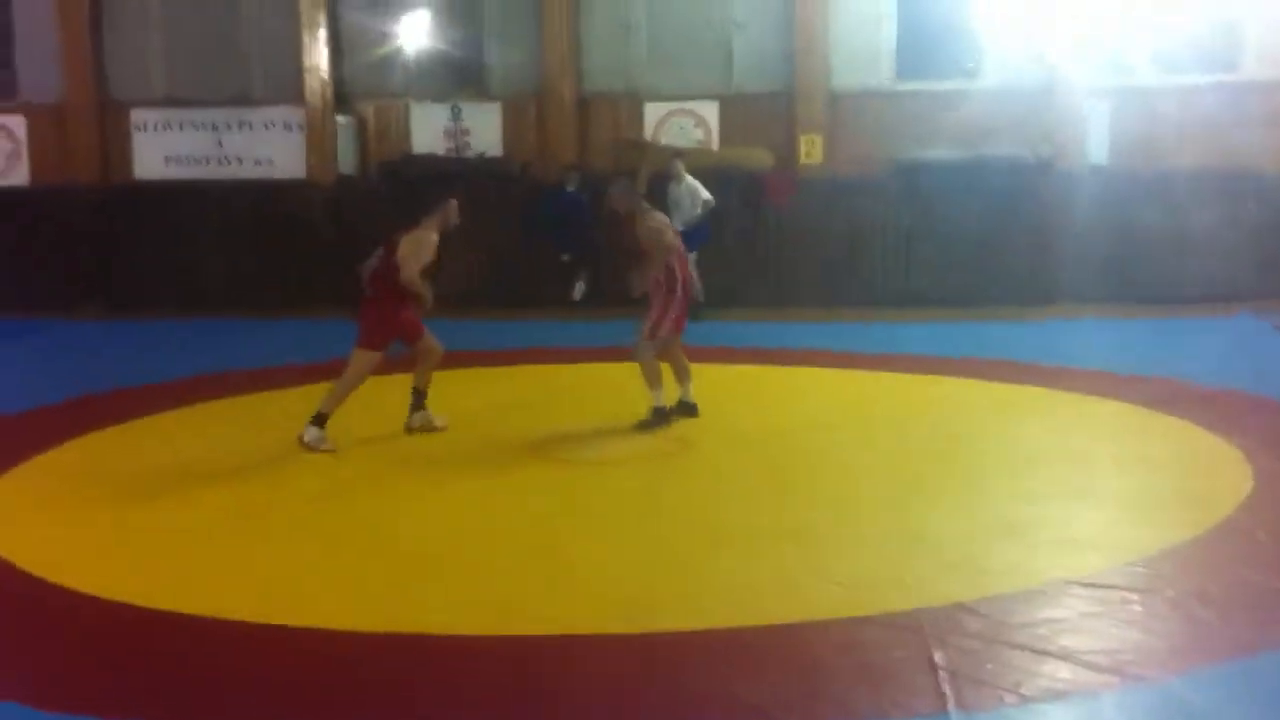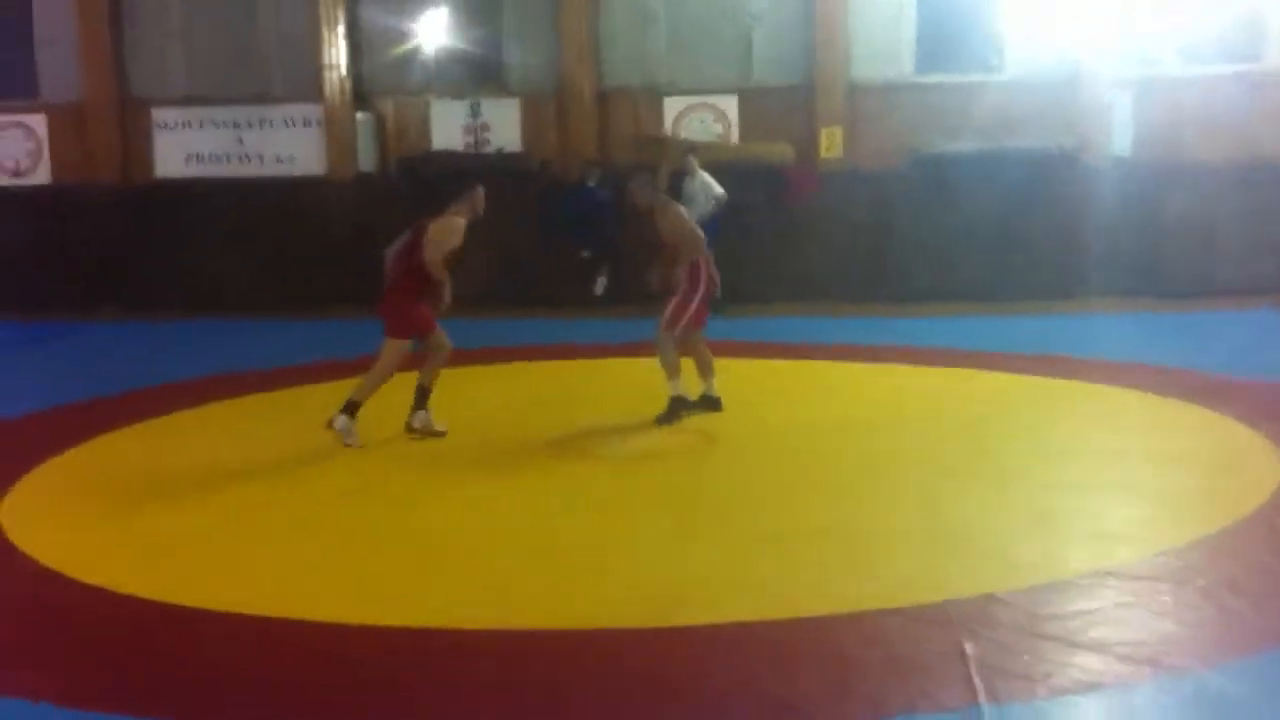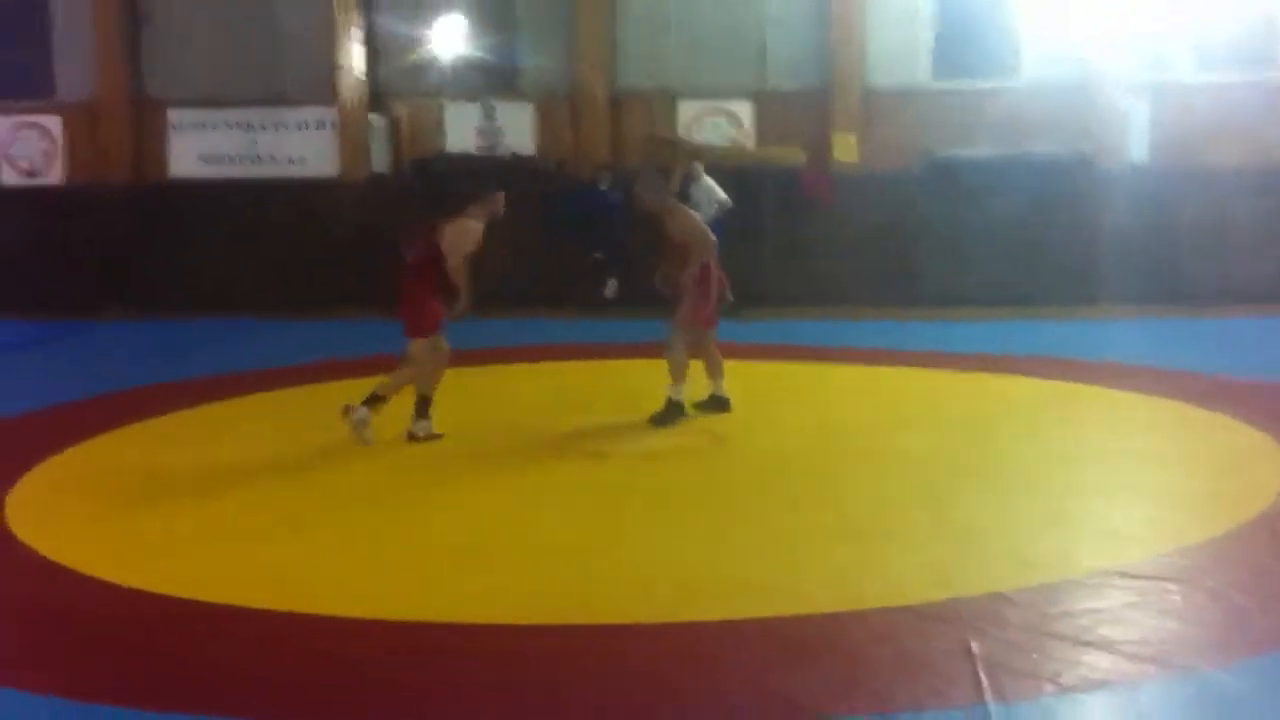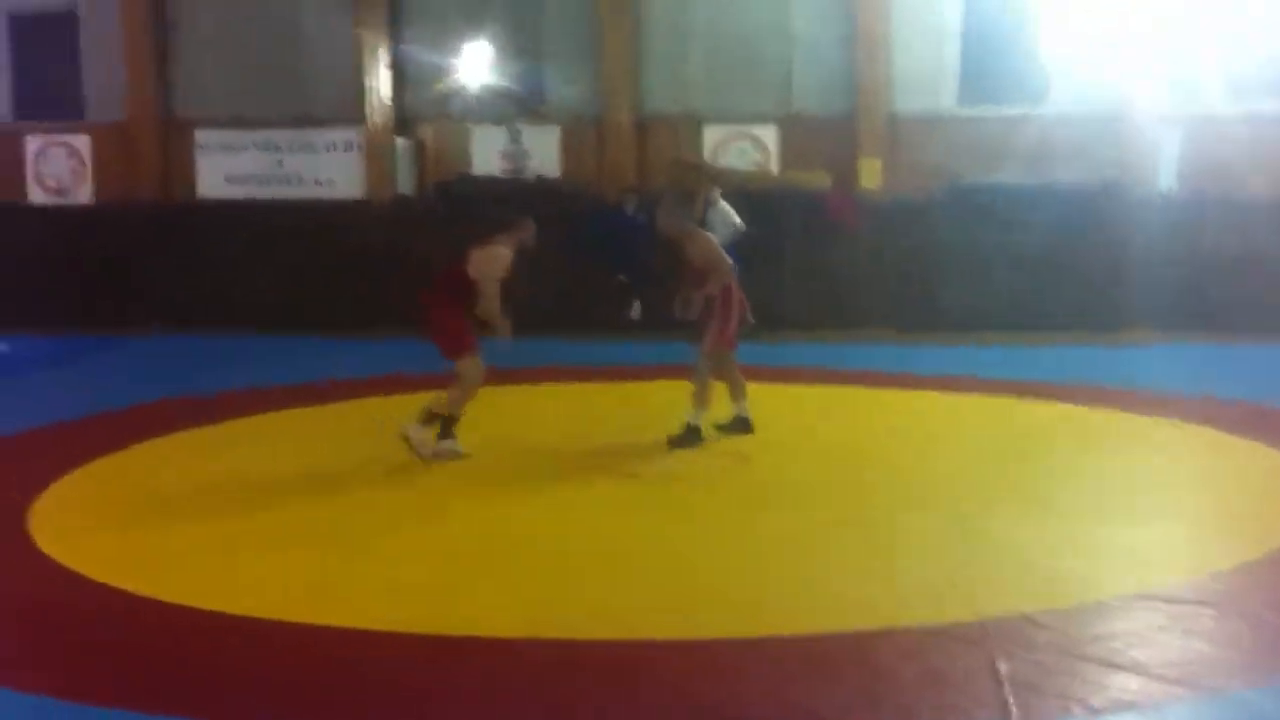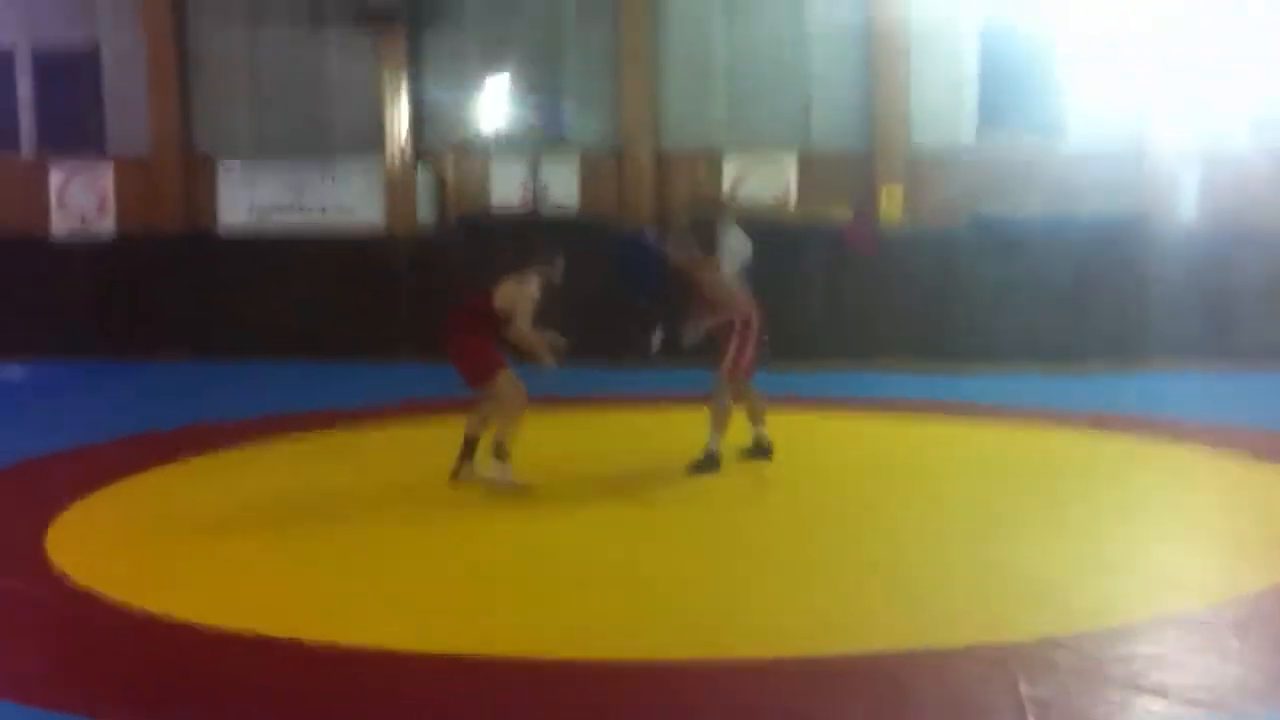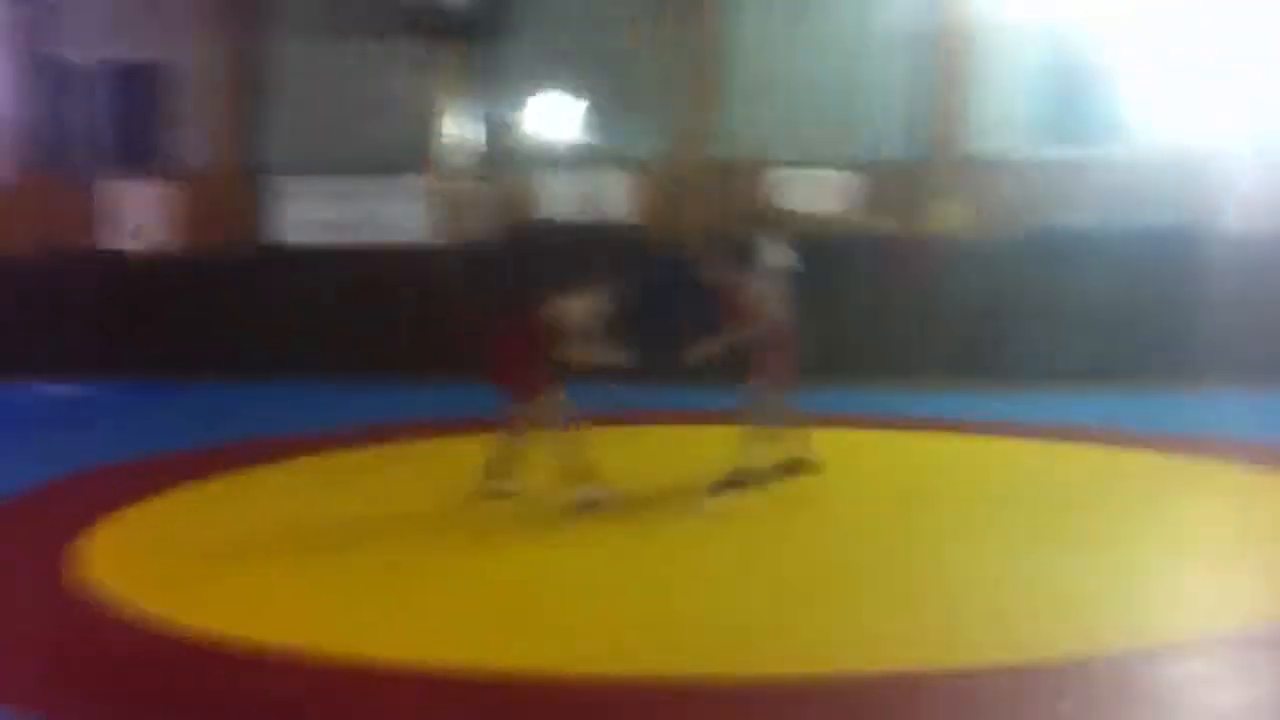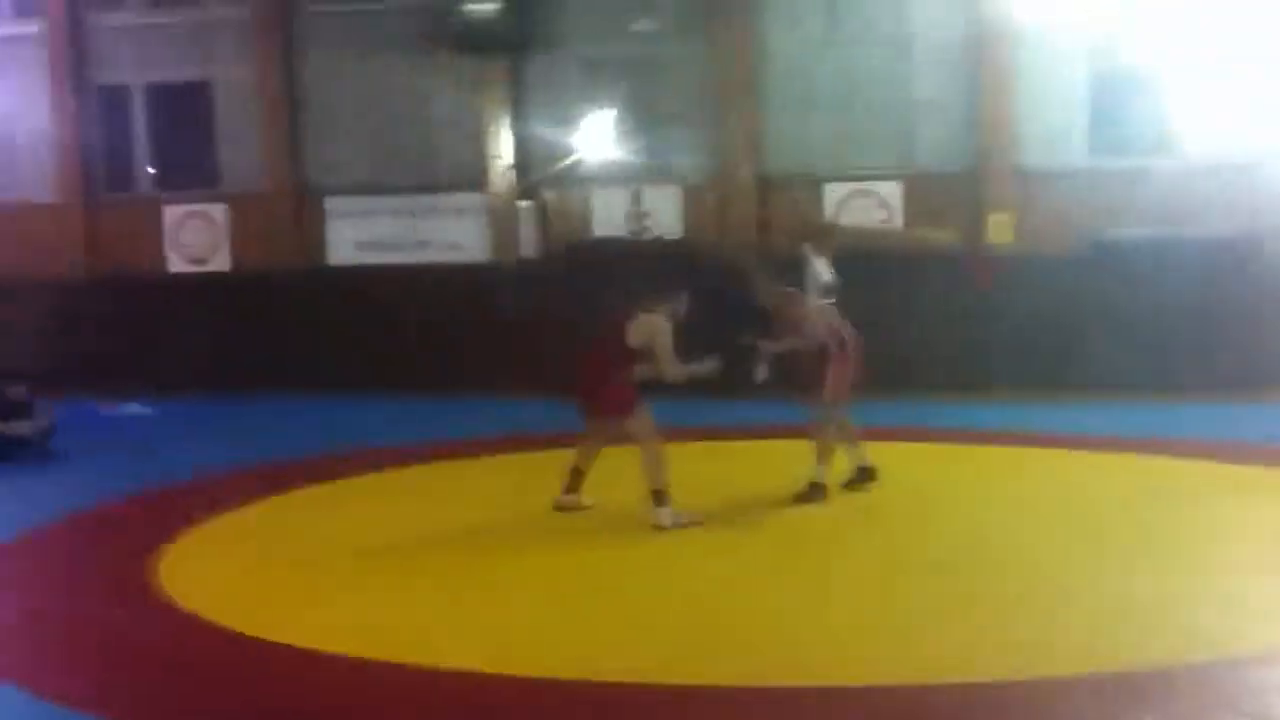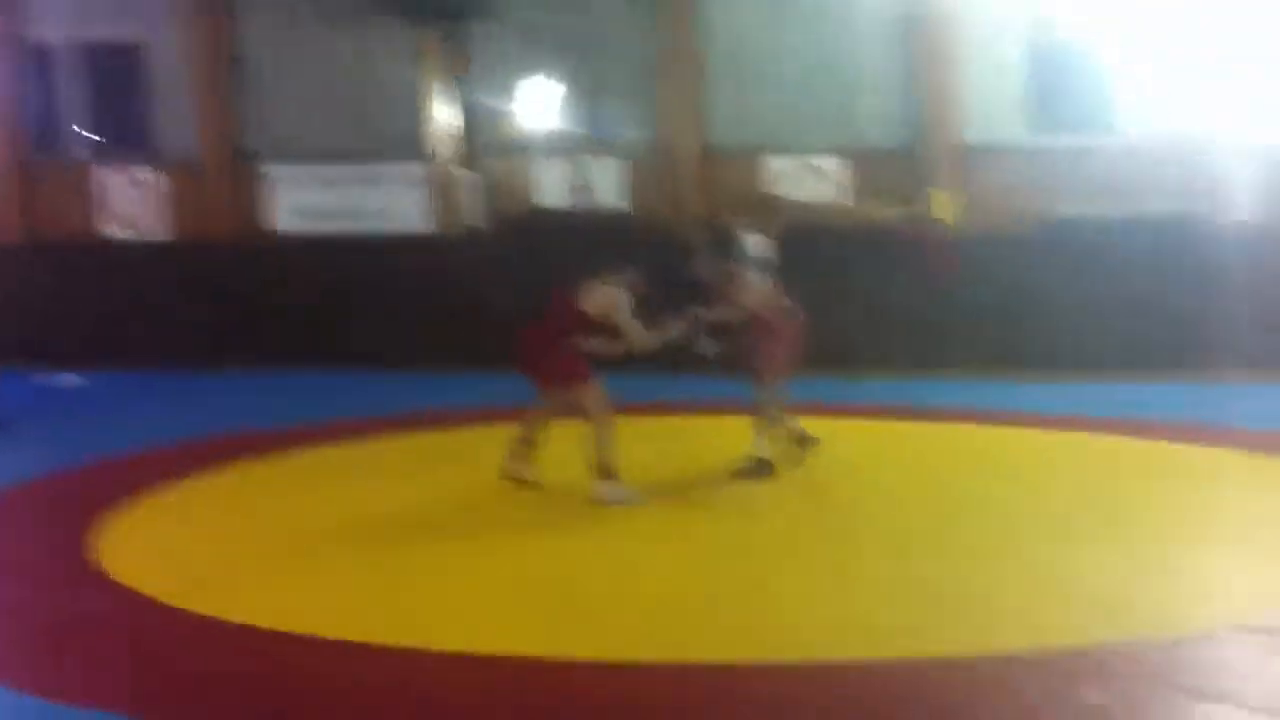
dt=0.1s
person 1, frame 1
left shoulder: (647, 221)
right shoulder: (649, 218)
left elbow: (669, 248)
left wrist: (648, 275)
right wrist: (642, 275)
left hip: (672, 288)
right hip: (675, 286)
left knee: (645, 346)
right knee: (669, 345)
left ankle: (661, 409)
right ankle: (687, 402)
person 1, frame 2
left shoulder: (669, 214)
right shoulder: (667, 212)
left elbow: (697, 241)
left wrist: (680, 269)
left hip: (694, 281)
right hip: (696, 279)
left knee: (665, 336)
right knee: (692, 339)
left ankle: (678, 398)
right ankle: (711, 396)
person 1, frame 3
left shoulder: (678, 216)
right shoulder: (670, 215)
left elbow: (707, 244)
left wrist: (688, 272)
left hip: (704, 282)
right hip: (703, 281)
left knee: (679, 339)
right knee: (702, 341)
left ankle: (675, 404)
right ankle: (719, 396)
person 1, frame 4
left shoulder: (698, 241)
right shoulder: (689, 241)
left elbow: (725, 272)
left wrist: (701, 296)
right wrist: (687, 296)
left hip: (725, 303)
right hip: (719, 303)
left knee: (704, 363)
right knee: (724, 361)
left ankle: (694, 428)
right ankle: (742, 418)
person 1, frame 5
left shoulder: (711, 273)
right shoulder: (703, 272)
left elbow: (736, 306)
left wrist: (702, 325)
left hip: (741, 329)
right hip: (739, 328)
left knee: (722, 388)
right knee: (742, 387)
left ankle: (713, 452)
right ankle: (761, 443)
person 1, frame 6
left shoulder: (749, 288)
right shoulder: (740, 287)
left elbow: (767, 322)
left wrist: (723, 341)
left hip: (778, 340)
right hip: (773, 340)
left knee: (761, 404)
right knee: (773, 401)
left ankle: (751, 469)
right ankle: (802, 457)
person 1, frame 7
left shoulder: (800, 307)
right shoulder: (789, 305)
left elbow: (814, 337)
left wrist: (775, 346)
left hip: (839, 354)
right hip: (832, 353)
left knee: (825, 415)
right knee: (836, 415)
left ankle: (818, 482)
right ankle: (864, 466)
person 1, frame 8
left shoulder: (743, 281)
right shoulder: (731, 280)
left elbow: (748, 309)
left wrist: (710, 315)
left hip: (780, 327)
right hip: (770, 328)
left knee: (765, 392)
right knee: (767, 389)
left ankle: (764, 458)
right ankle: (796, 433)
person 2, frame 1
left shoulder: (411, 235)
right shoulder: (428, 238)
left elbow: (369, 268)
right elbow: (408, 276)
right wrist: (426, 293)
left hip: (397, 307)
right hip: (386, 309)
left knee: (433, 351)
right knee: (356, 374)
left ankle: (418, 414)
right ankle: (314, 431)
person 2, frame 2
left shoulder: (438, 221)
right shoulder: (456, 224)
left elbow: (391, 253)
right elbow: (432, 259)
right wrist: (446, 285)
left hip: (415, 296)
right hip: (406, 297)
left knee: (440, 348)
right knee: (388, 365)
left ankle: (419, 416)
right ankle: (344, 418)
person 2, frame 3
left shoulder: (455, 223)
right shoulder: (473, 228)
left elbow: (412, 252)
right elbow: (454, 263)
right wrist: (464, 292)
left hip: (419, 290)
right hip: (420, 293)
left knee: (440, 354)
right knee: (421, 364)
left ankle: (421, 423)
right ankle: (362, 411)
person 2, frame 4
left shoulder: (488, 249)
right shoulder: (501, 255)
right elbow: (488, 295)
left wrist: (494, 318)
right wrist: (500, 325)
left hip: (443, 308)
right hip: (447, 313)
left knee: (471, 376)
right knee: (473, 378)
left ankle: (444, 440)
right ankle: (420, 429)
person 2, frame 5
left shoulder: (520, 283)
right shoulder: (529, 288)
right elbow: (520, 330)
left wrist: (543, 338)
right wrist: (542, 353)
left hip: (465, 337)
right hip: (470, 340)
left knee: (491, 401)
right knee: (515, 398)
left ankle: (465, 466)
right ankle: (499, 467)
person 2, frame 6
left shoulder: (575, 304)
right shoulder: (583, 307)
right elbow: (575, 352)
right wrist: (611, 357)
left hip: (508, 356)
right hip: (521, 359)
left knee: (525, 418)
right knee: (563, 418)
left ankle: (494, 479)
right ankle: (586, 488)
person 2, frame 7
left shoulder: (639, 320)
right shoulder: (659, 326)
right elbow: (671, 374)
right wrist: (701, 368)
left hip: (587, 377)
right hip: (605, 381)
left knee: (600, 432)
right knee: (650, 439)
left ankle: (569, 494)
right ankle: (663, 511)
person 2, frame 8
left shoulder: (592, 290)
right shoulder: (615, 296)
right elbow: (642, 341)
left wrist: (612, 346)
right wrist: (670, 332)
left hip: (534, 343)
right hip: (556, 349)
left knee: (552, 401)
right knee: (599, 411)
left ankle: (516, 464)
right ankle: (606, 483)
